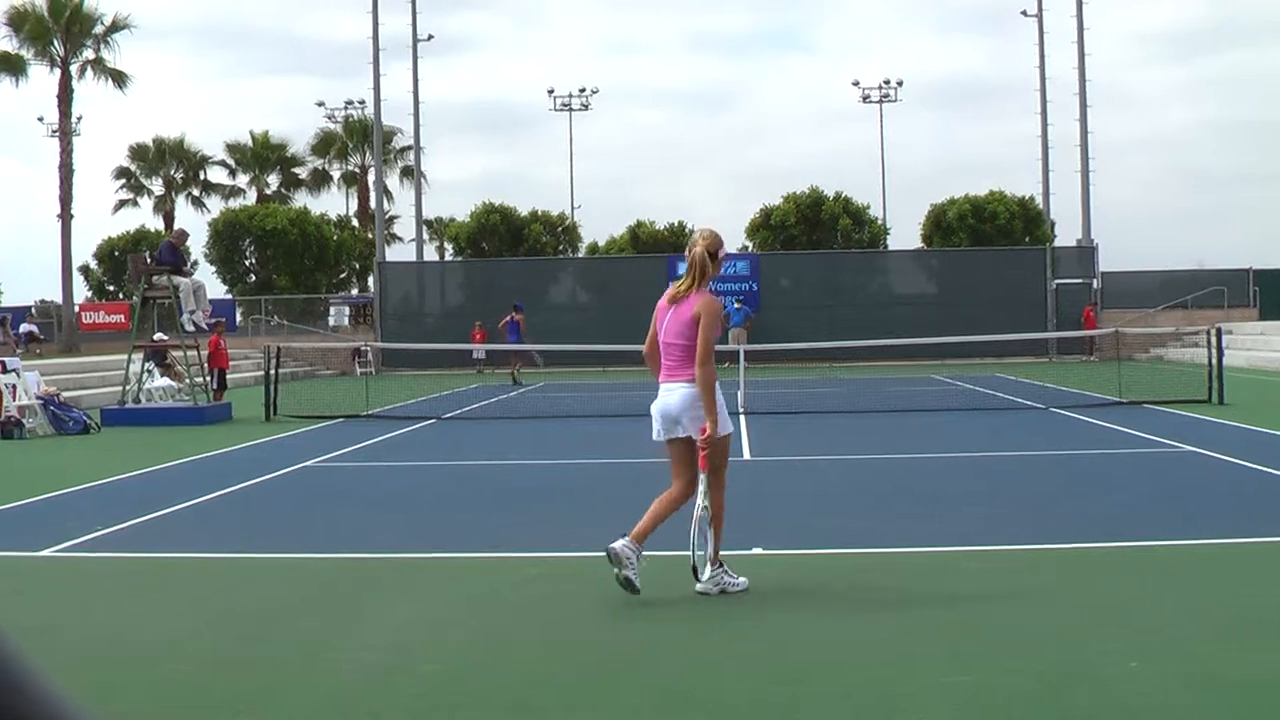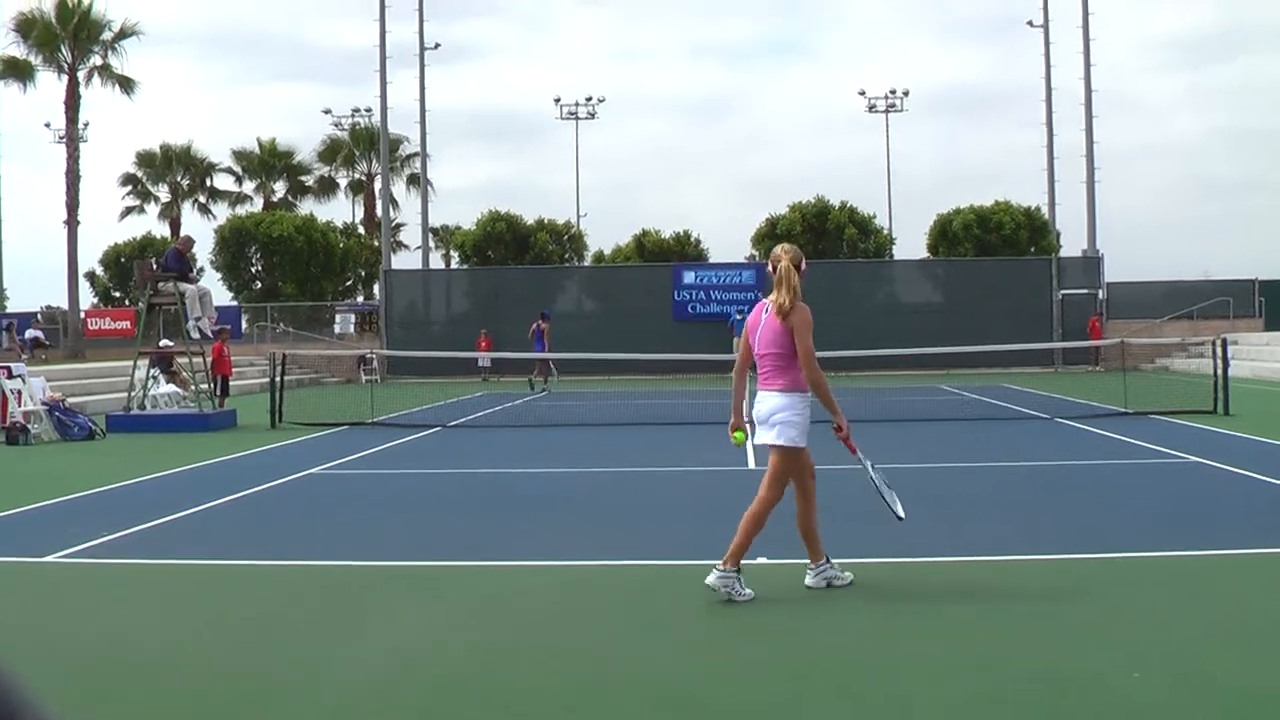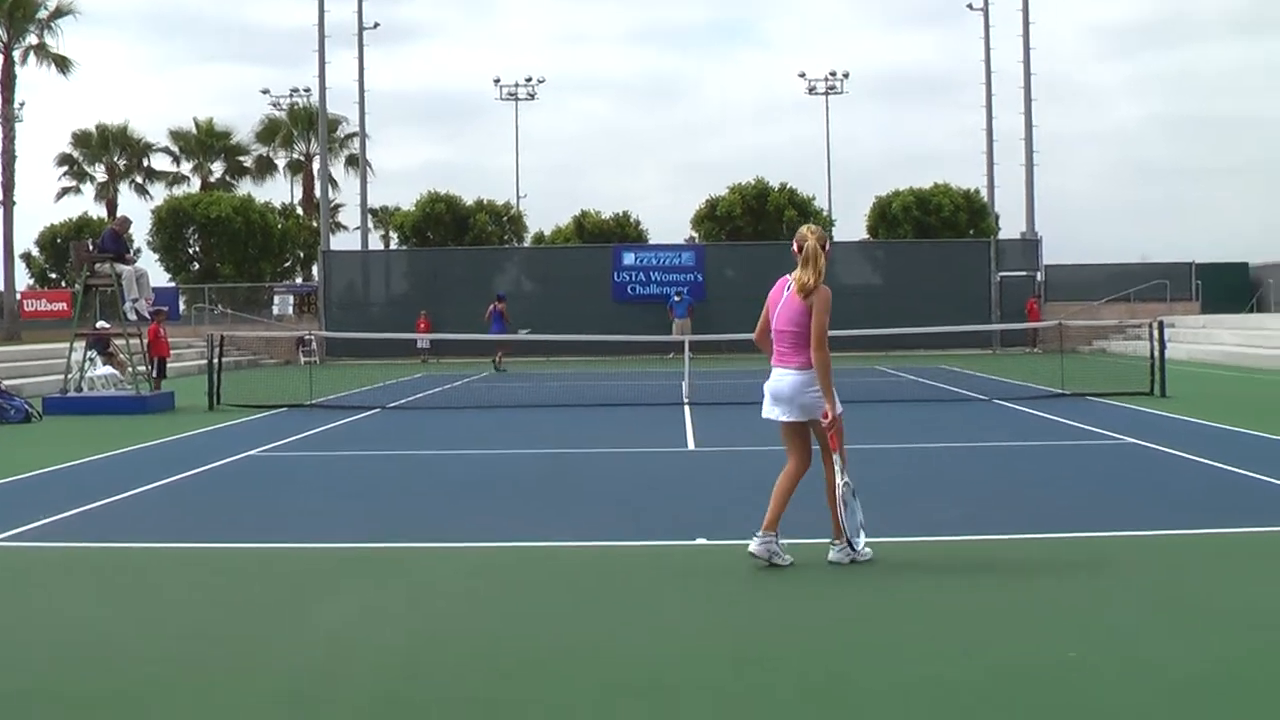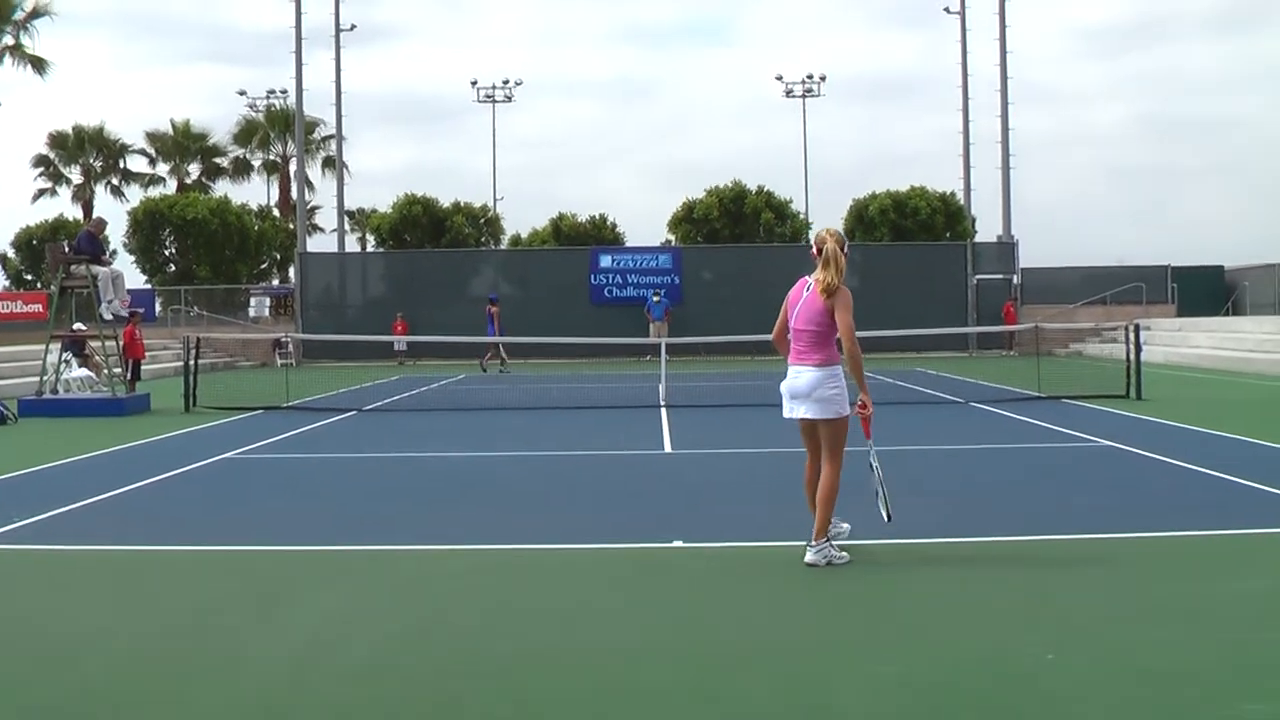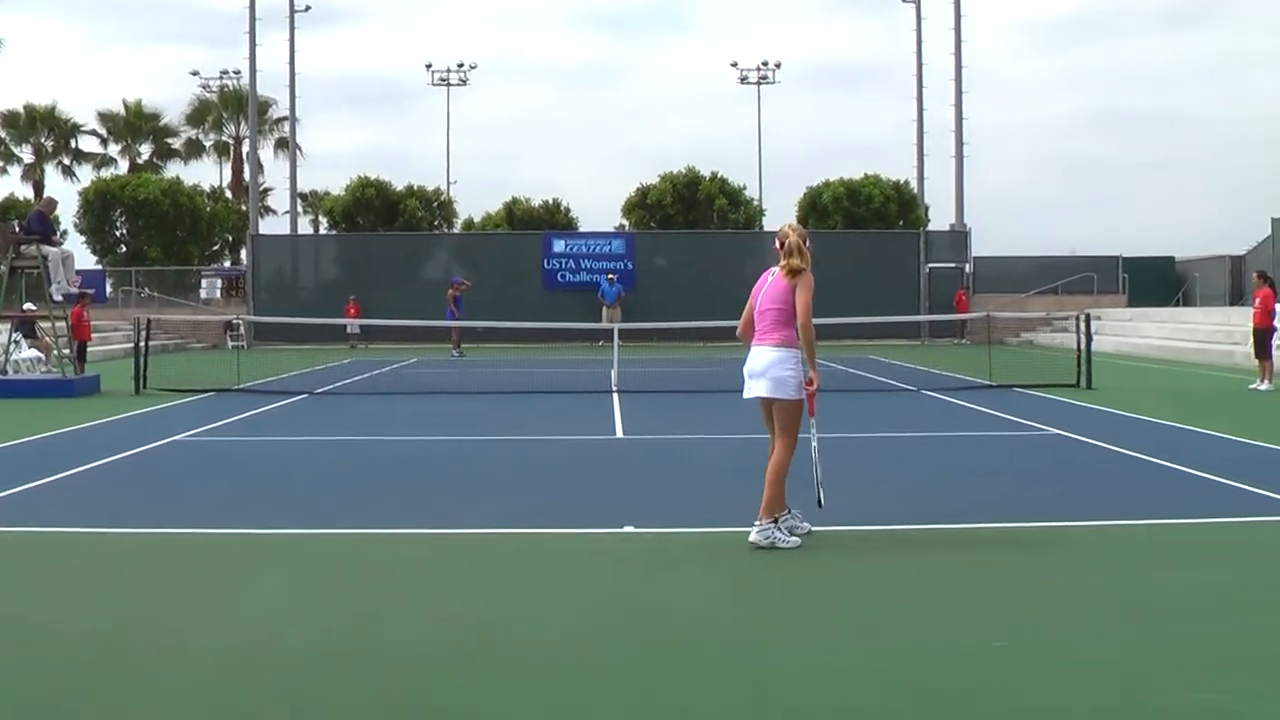
dt=0.5s
person 1, frame 1
left shoulder: (668, 298)
right shoulder: (709, 303)
left elbow: (650, 353)
right elbow: (703, 365)
right wrist: (712, 418)
left hip: (667, 398)
right hip: (696, 397)
left knee: (683, 487)
right knee: (715, 487)
left ankle: (629, 546)
right ankle: (712, 571)
person 1, frame 2
left shoulder: (757, 311)
right shoulder: (798, 312)
left elbow: (740, 368)
right elbow: (810, 370)
left wrist: (737, 413)
right wrist: (836, 413)
left hip: (765, 402)
right hip: (789, 404)
left knee: (806, 483)
right knee: (770, 496)
left ankle: (819, 565)
right ankle: (727, 570)
person 1, frame 3
left shoulder: (780, 287)
right shoulder: (819, 292)
left elbow: (760, 337)
right elbow: (818, 351)
right wrist: (829, 400)
left hip: (779, 380)
right hip: (806, 381)
left knee: (798, 461)
right knee: (835, 463)
left ankle: (766, 536)
right ankle: (840, 544)
person 1, frame 4
left shoulder: (798, 288)
right shoulder: (838, 293)
left elbow: (777, 338)
right elbow: (849, 345)
right wrist: (863, 391)
left hip: (795, 379)
right hip: (824, 379)
left knee: (815, 457)
right knee: (831, 462)
left ankle: (824, 526)
right ankle: (819, 544)
person 1, frame 5
left shoulder: (765, 278)
right shoulder: (802, 276)
left elbow: (743, 330)
right elbow: (804, 322)
right wrist: (812, 367)
left hip: (758, 360)
right hip: (783, 360)
left knee: (778, 441)
right knee: (785, 445)
left ankle: (781, 514)
right ankle: (764, 524)
